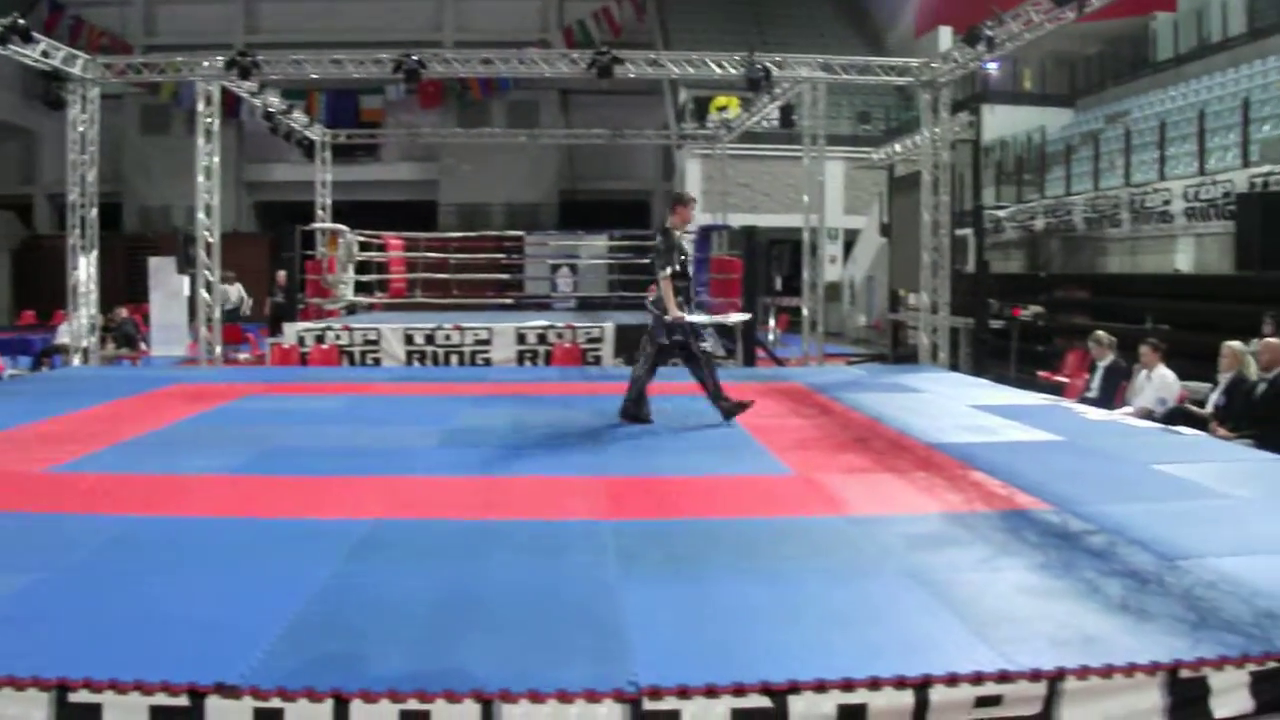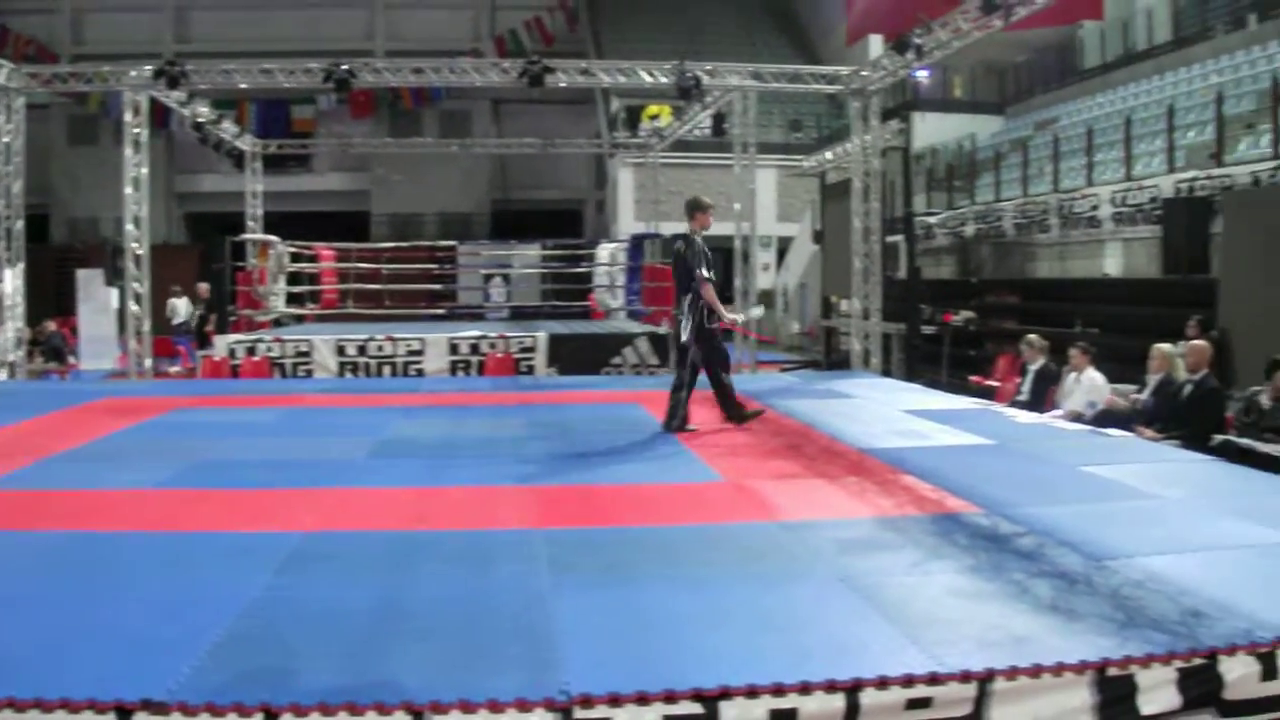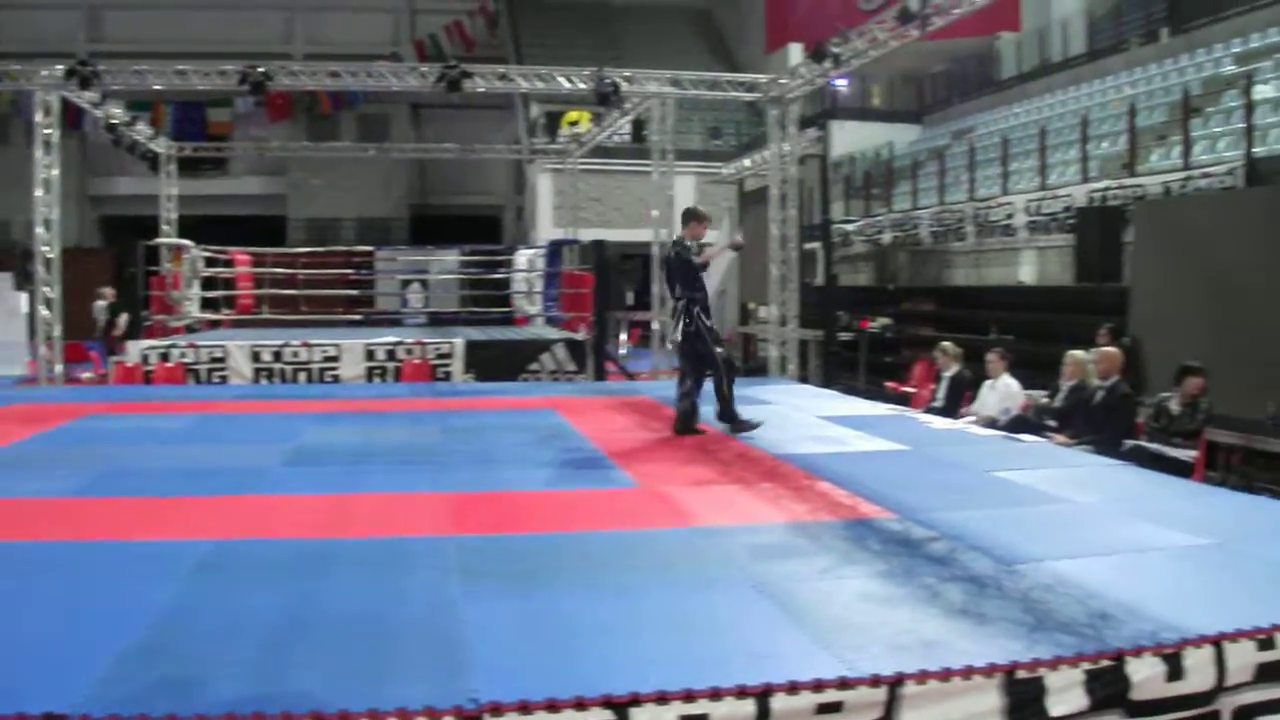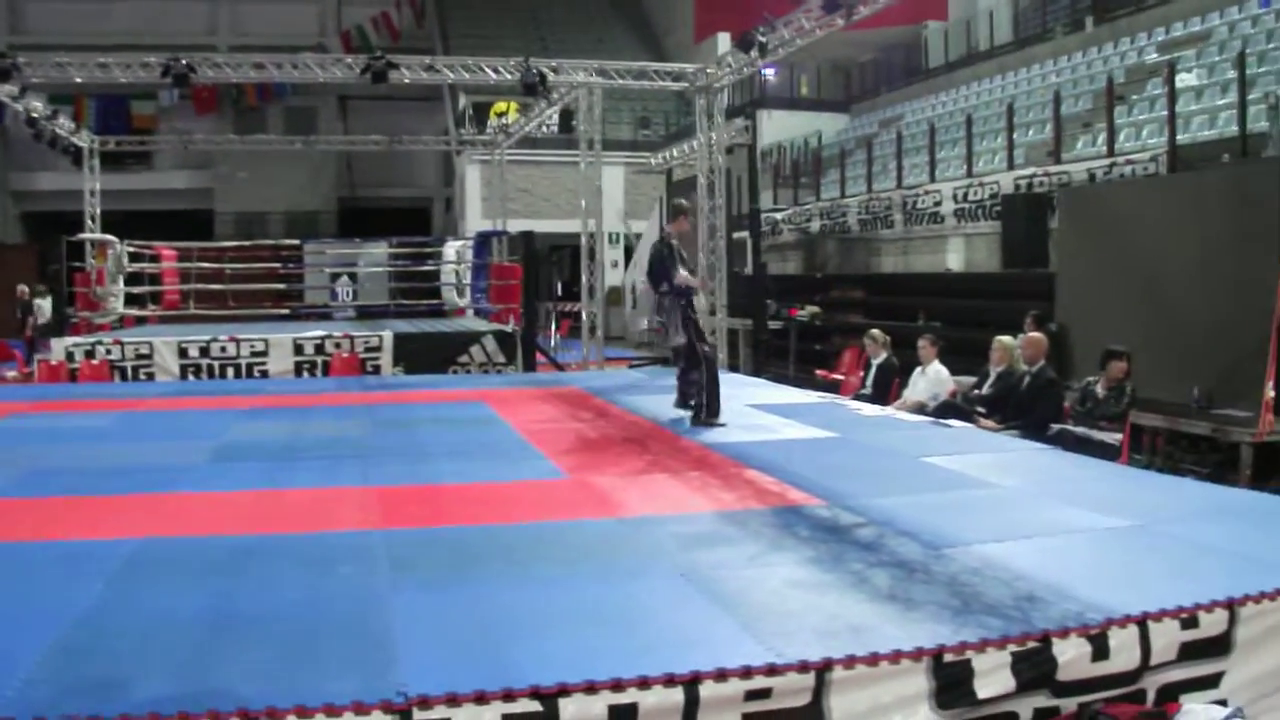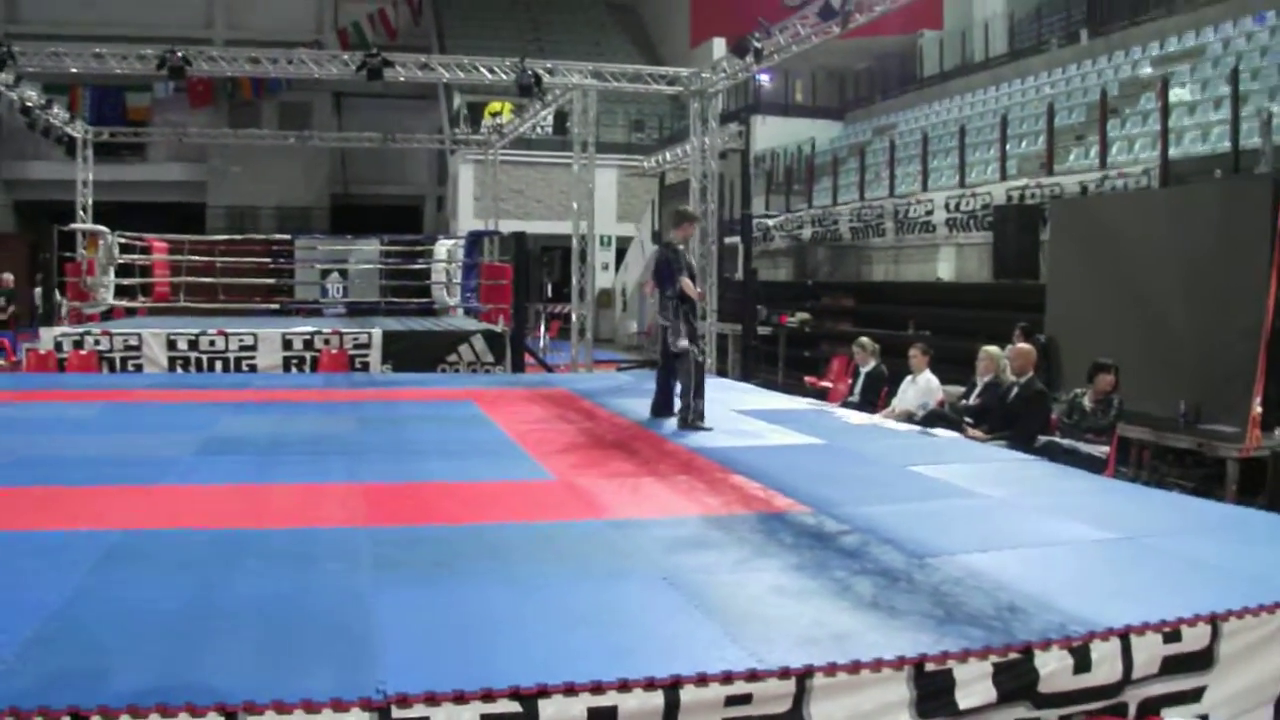
dt=0.4s
person 1, frame 1
left shoulder: (670, 236)
right shoulder: (669, 238)
right elbow: (664, 276)
right wrist: (672, 309)
left hip: (671, 308)
right hip: (673, 310)
left knee: (651, 359)
right knee: (700, 356)
left ankle: (633, 408)
right ankle: (723, 405)
person 1, frame 2
left shoulder: (686, 242)
right shoulder: (693, 244)
right elbow: (702, 283)
left wrist: (719, 312)
right wrist: (722, 312)
left hip: (697, 312)
right hip: (697, 313)
left knee: (719, 361)
right knee: (689, 366)
left ankle: (735, 412)
right ankle: (675, 419)
person 1, frame 3
left shoulder: (677, 249)
right shoulder: (684, 249)
right elbow: (700, 260)
right wrist: (726, 245)
left hip: (687, 316)
right hip: (693, 315)
left knee: (692, 370)
right knee: (722, 363)
left ankle: (684, 421)
right ankle: (729, 418)
person 1, frame 4
left shoulder: (664, 243)
right shoulder: (668, 245)
left elbow: (658, 275)
right elbow: (676, 276)
right wrist: (694, 282)
left hip: (673, 306)
right hip: (678, 307)
left knee: (688, 355)
right knee: (703, 358)
left ankle: (684, 397)
right ankle: (704, 414)
person 1, frame 5
left shoulder: (664, 249)
right shoulder: (676, 251)
left elbow: (655, 280)
right elbow: (682, 279)
left wrist: (652, 287)
right wrist: (696, 295)
left hip: (669, 312)
right hip: (680, 312)
left knee: (669, 361)
right knee: (692, 363)
left ankle: (661, 406)
right ankle: (689, 416)
